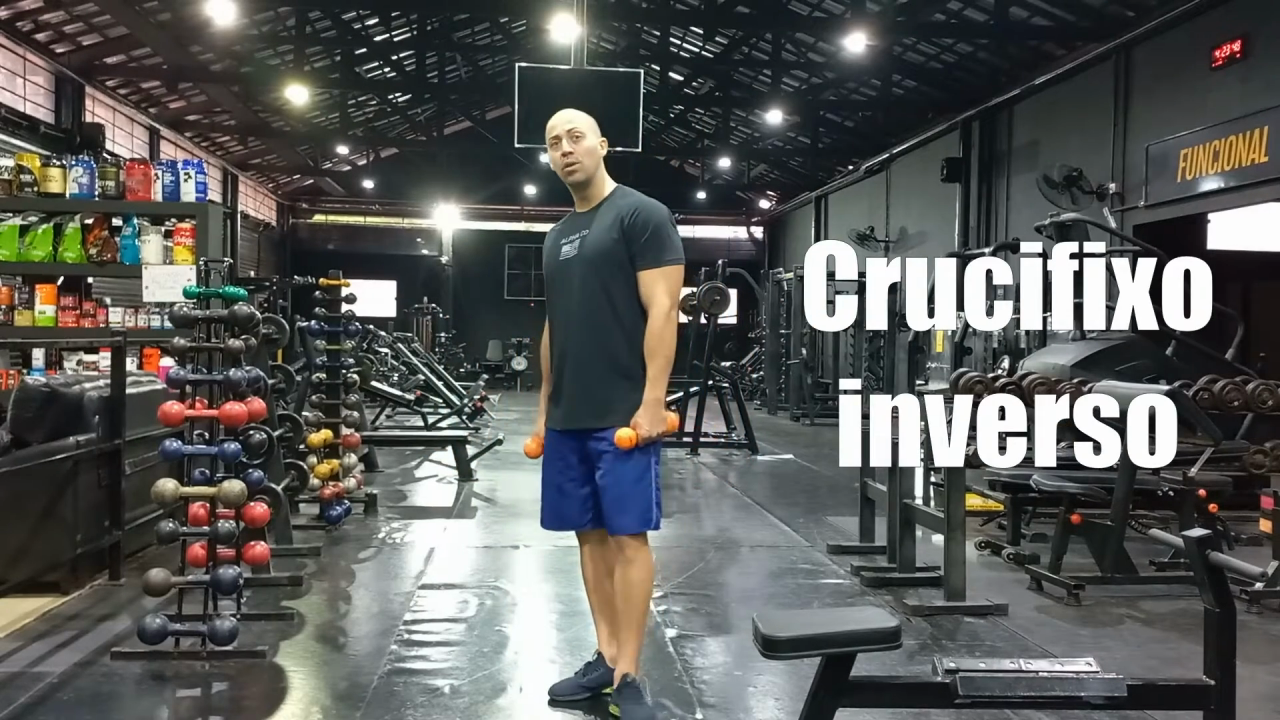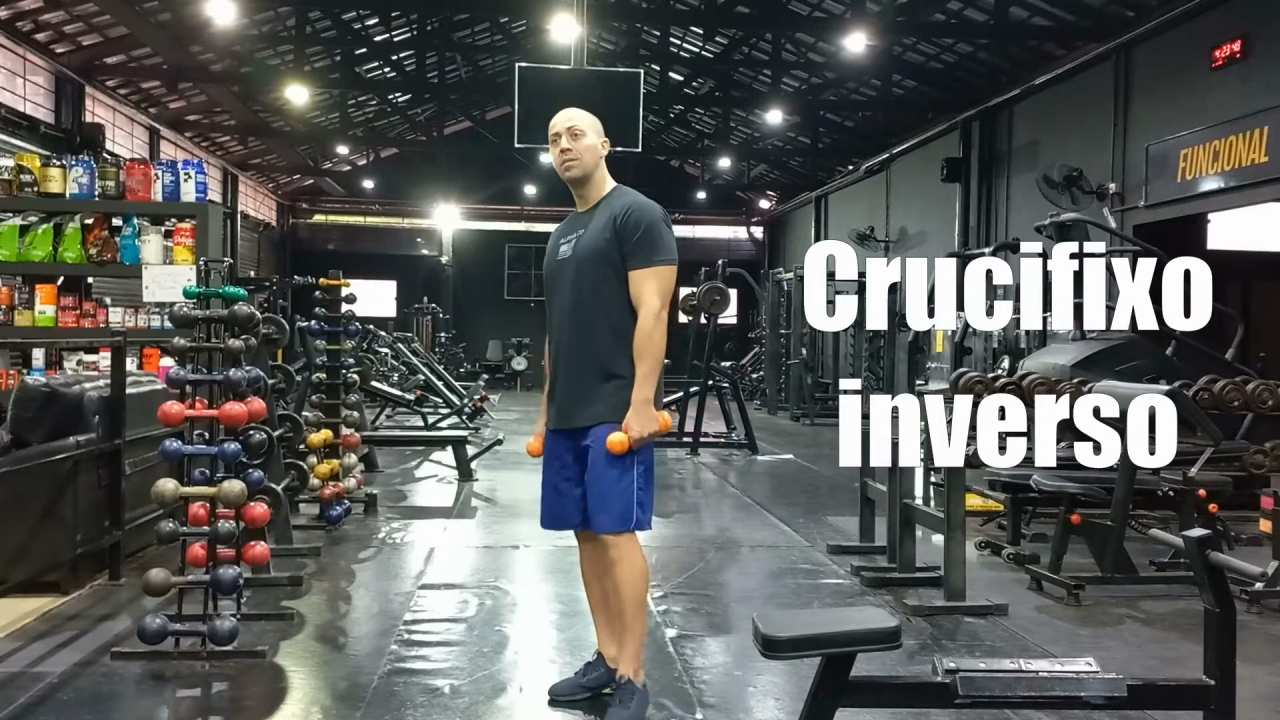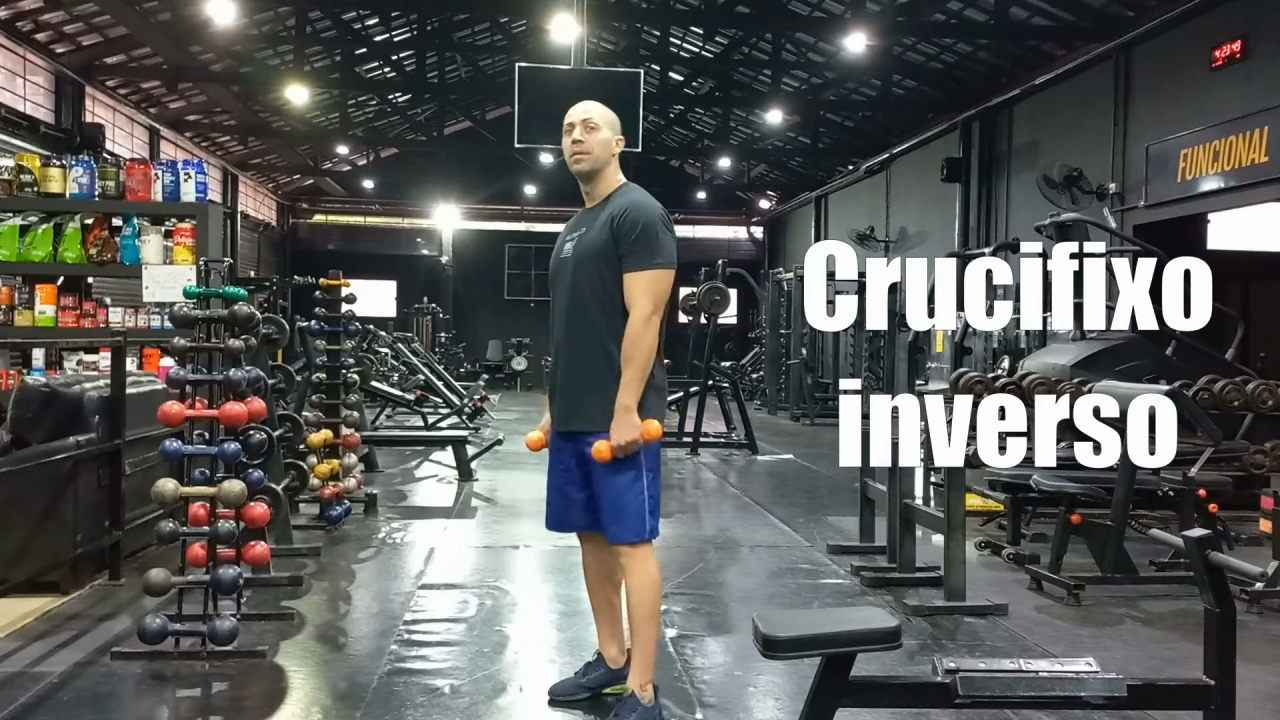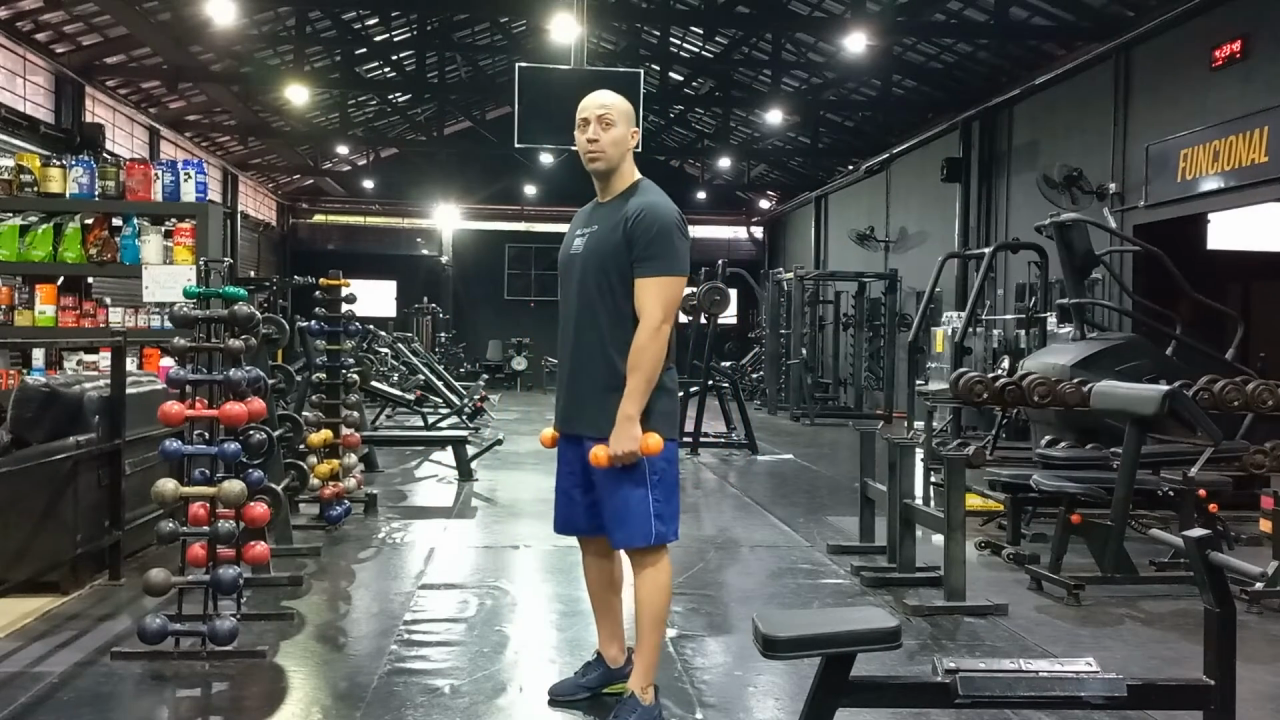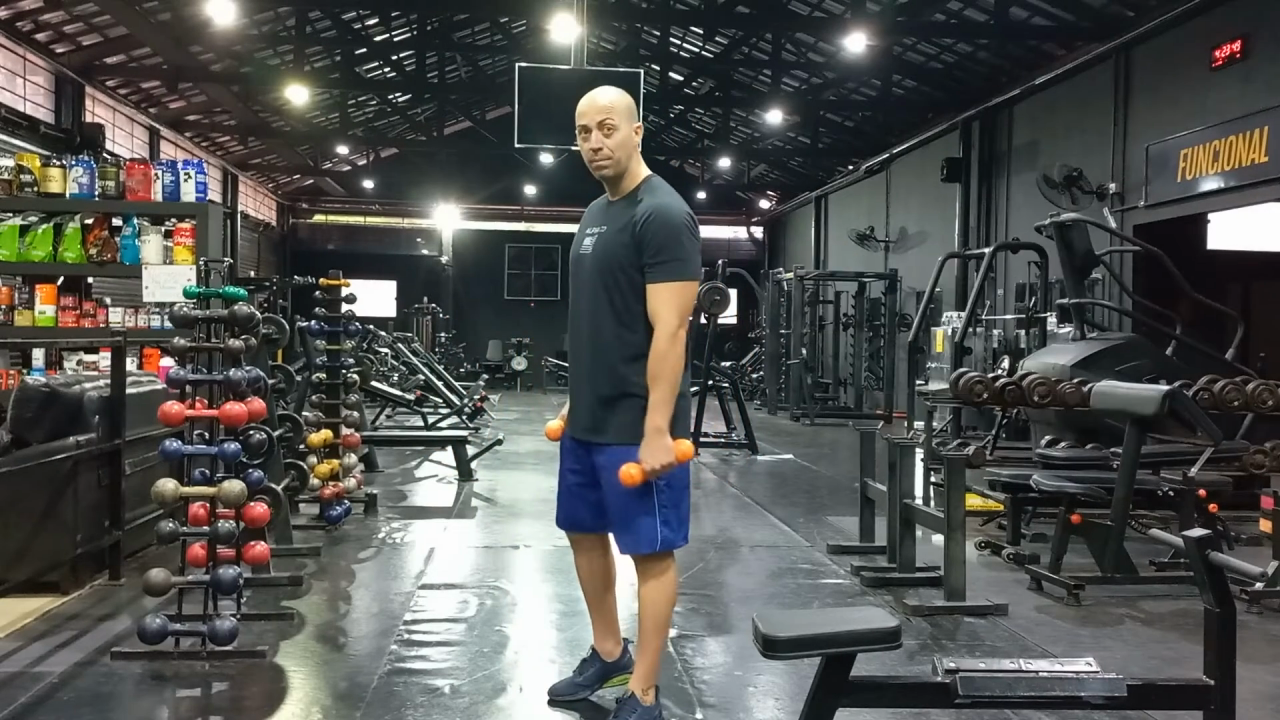
dt=0.3s
person 1, frame 1
left shoulder: (642, 215)
right shoulder: (557, 236)
left elbow: (662, 311)
left wrist: (653, 401)
right wrist: (544, 408)
left hip: (623, 410)
right hip: (568, 415)
left knee: (627, 536)
right knee: (590, 534)
right ankle: (606, 659)
person 1, frame 2
left shoulder: (636, 214)
right shoulder: (561, 234)
left elbow: (653, 312)
left wrist: (643, 402)
right wrist: (546, 407)
left hip: (615, 408)
right hip: (569, 412)
left knee: (615, 532)
right knee: (586, 534)
right ankle: (607, 657)
person 1, frame 3
left shoulder: (638, 213)
right shoulder: (574, 228)
left elbow: (644, 316)
left wrist: (626, 409)
right wrist: (554, 407)
left hip: (618, 413)
right hip: (574, 415)
left knee: (631, 540)
right knee: (592, 536)
right ankle: (611, 659)
person 1, frame 4
left shoulder: (653, 214)
right shoulder: (582, 220)
left elbow: (654, 324)
left wrist: (629, 418)
right wrist: (567, 407)
left hip: (629, 419)
right hip: (581, 417)
left knee: (643, 546)
right knee: (594, 539)
right ankle: (612, 658)
person 1, frame 5
left shoulder: (662, 216)
right shoulder: (595, 214)
left elbow: (669, 330)
left wrist: (657, 429)
right wrist: (574, 401)
left hip: (635, 423)
right hip: (589, 418)
left knee: (650, 550)
right knee: (584, 531)
right ankle: (609, 653)
